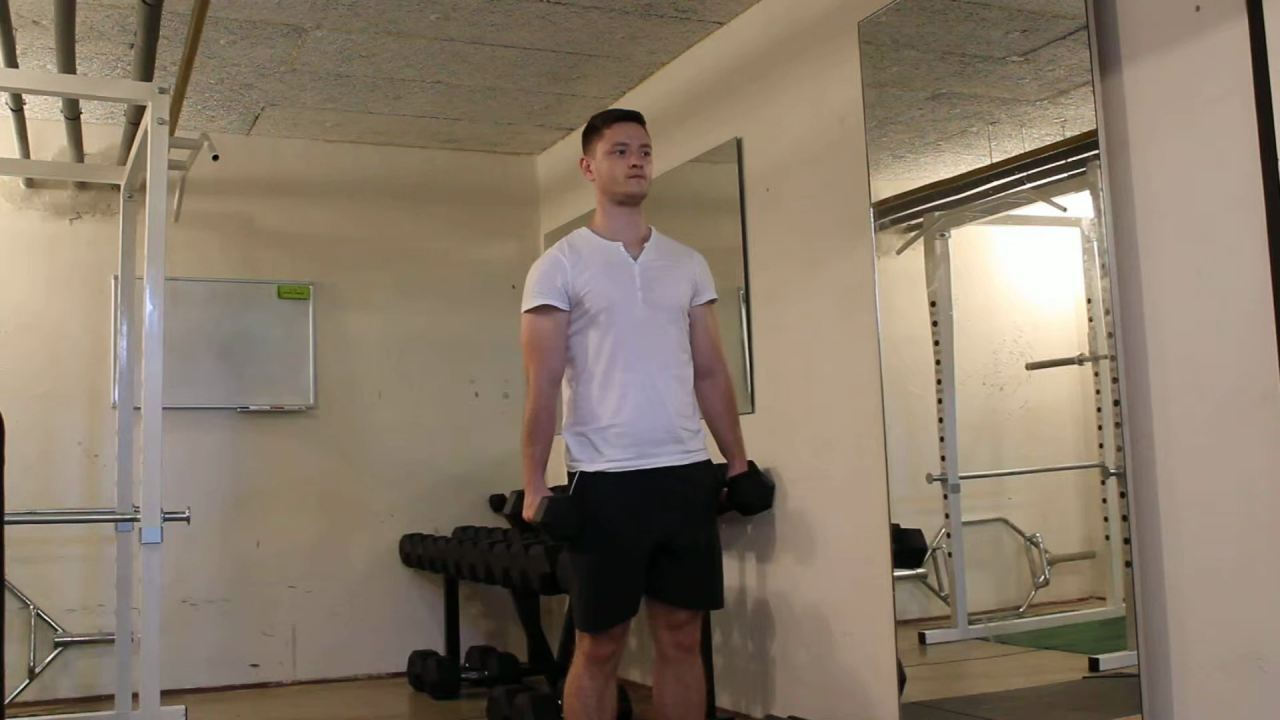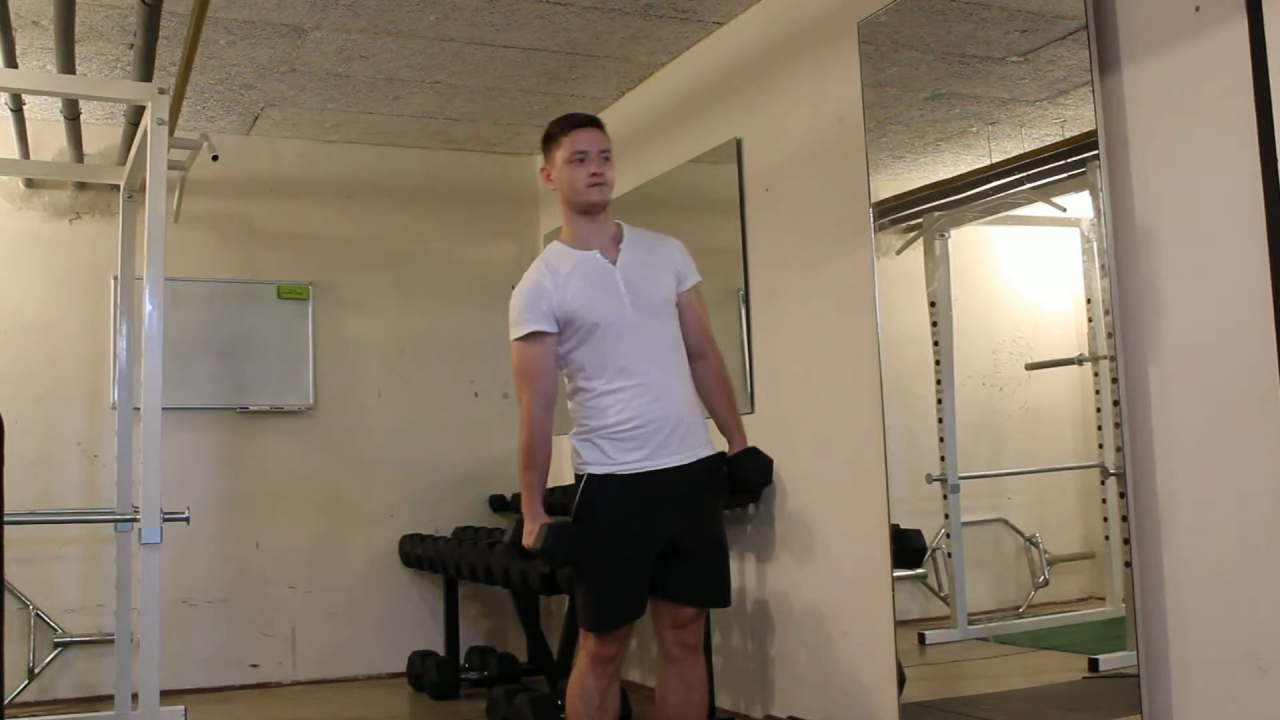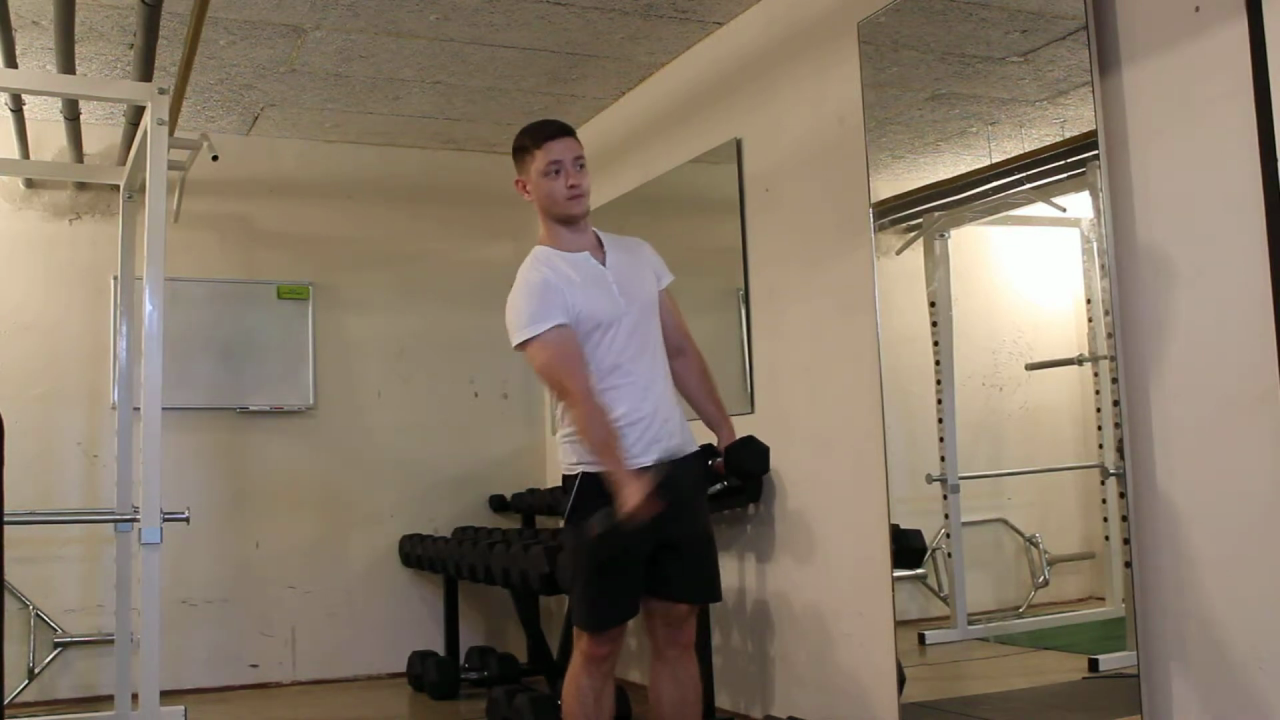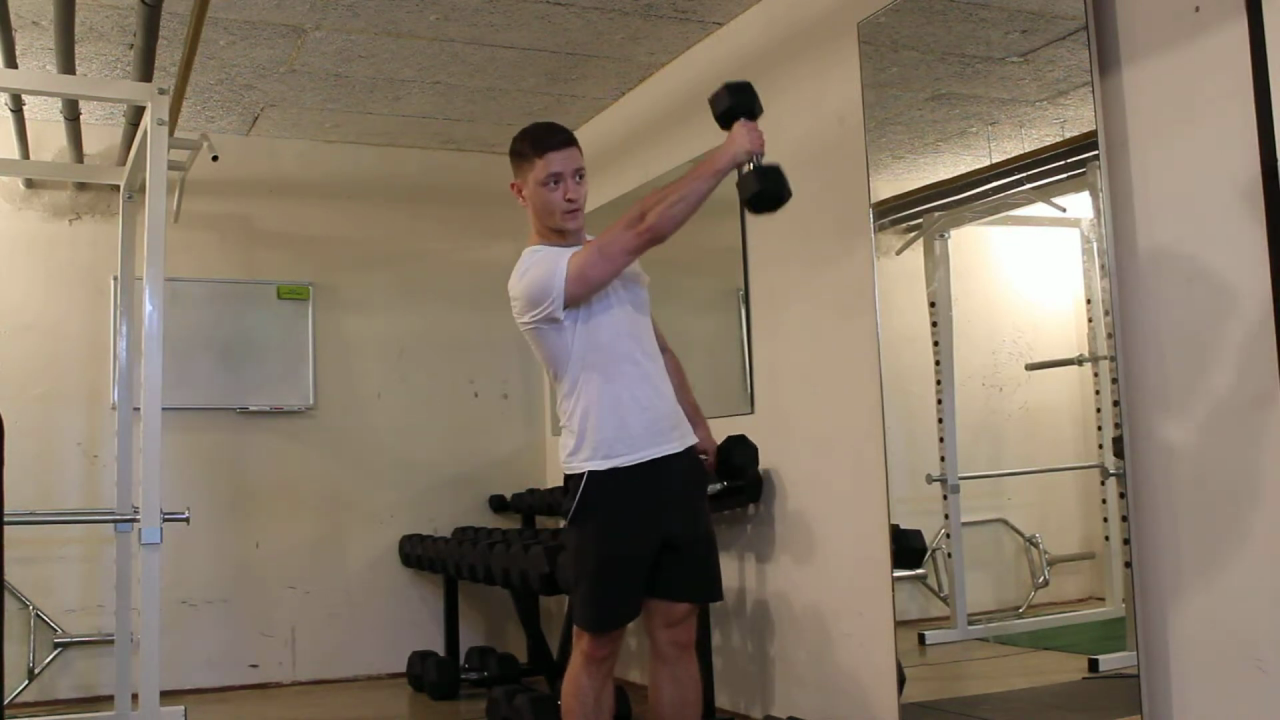
dt=0.7s
person 1, frame 1
left shoulder: (687, 264)
right shoulder: (560, 265)
left elbow: (710, 373)
right elbow: (543, 385)
left wrist: (739, 462)
right wrist: (533, 485)
left hip: (687, 473)
right hip: (606, 479)
left knee: (682, 637)
right knee: (599, 645)
person 1, frame 2
left shoulder: (667, 252)
right shoulder: (542, 285)
left elbow: (703, 356)
right elbow: (536, 408)
left wrist: (738, 441)
right wrist: (533, 510)
left hip: (691, 471)
right hip: (613, 483)
left knee: (685, 635)
right knee: (603, 646)
person 1, frame 3
left shoulder: (639, 254)
right shoulder: (536, 287)
left elbow: (681, 351)
right elbow: (579, 393)
left wrist: (726, 429)
right wrist: (623, 480)
left hip: (678, 467)
right hip: (604, 481)
left knee: (677, 633)
right knee: (597, 646)
person 1, frame 4
left shoulder: (613, 258)
right shoulder: (536, 277)
right elbow: (645, 227)
left wrist: (701, 431)
right wrist: (727, 156)
left hip: (674, 463)
right hip: (608, 479)
left knee: (677, 631)
right knee: (598, 645)
